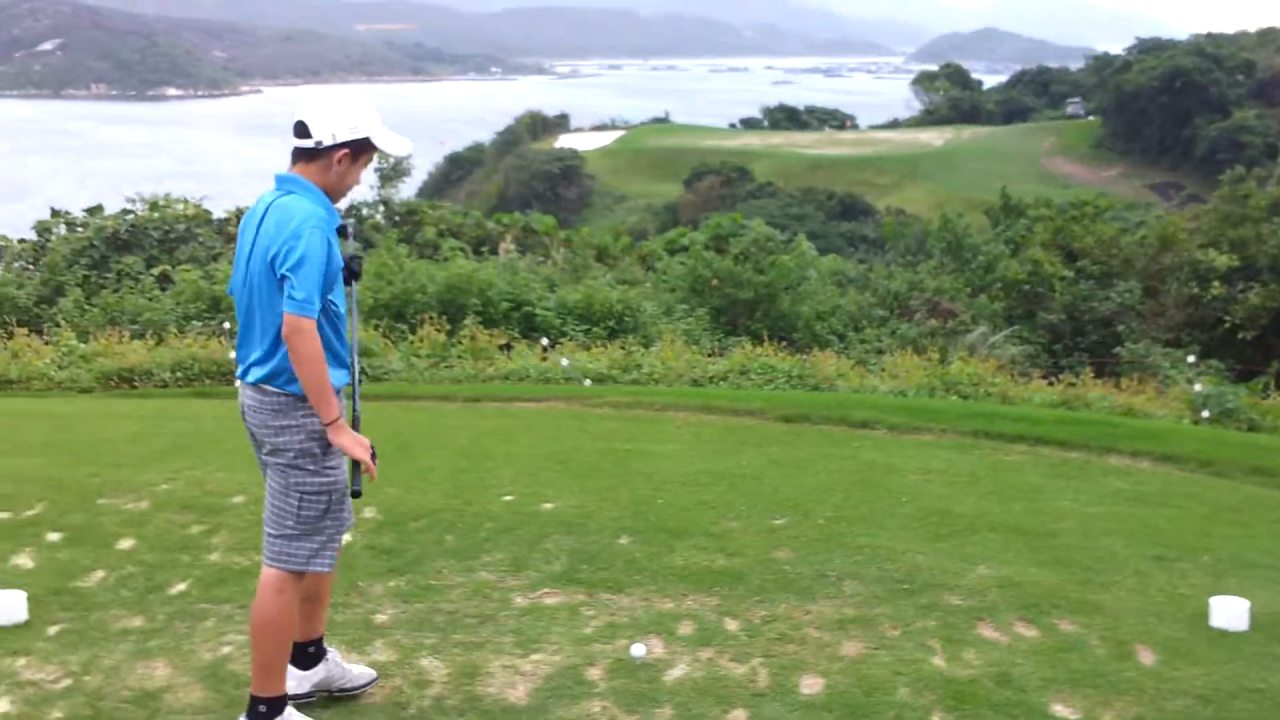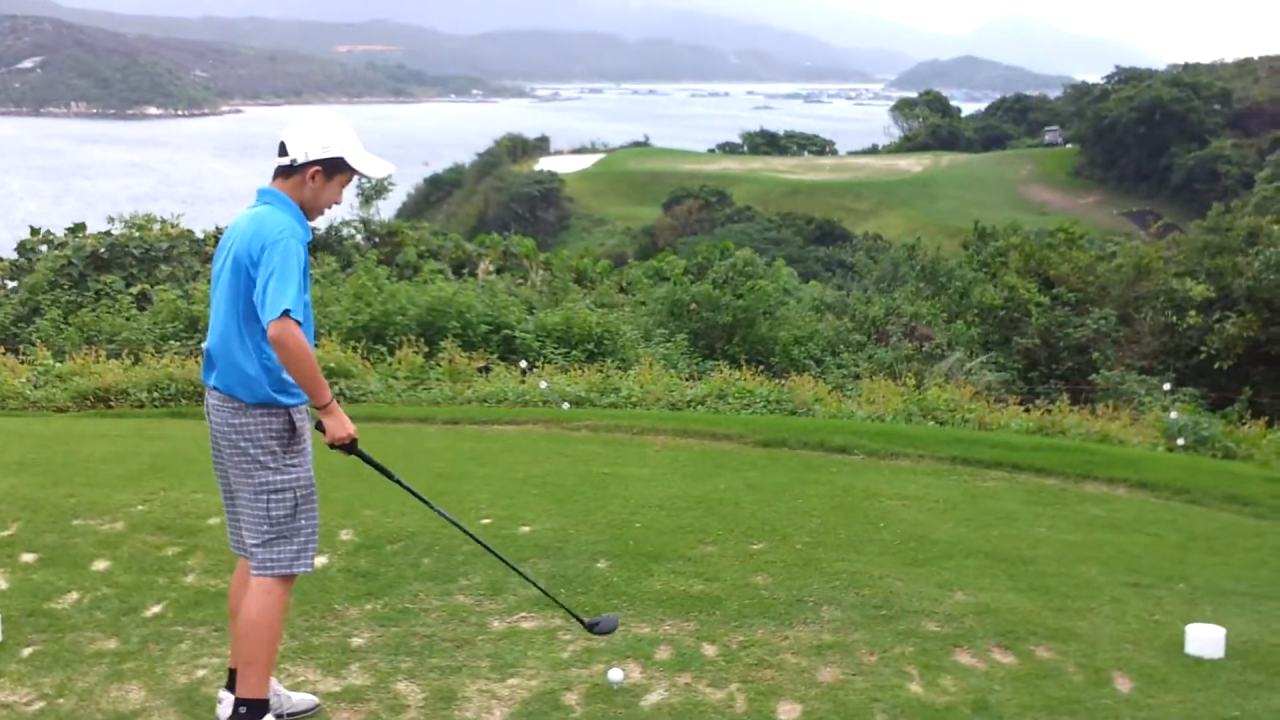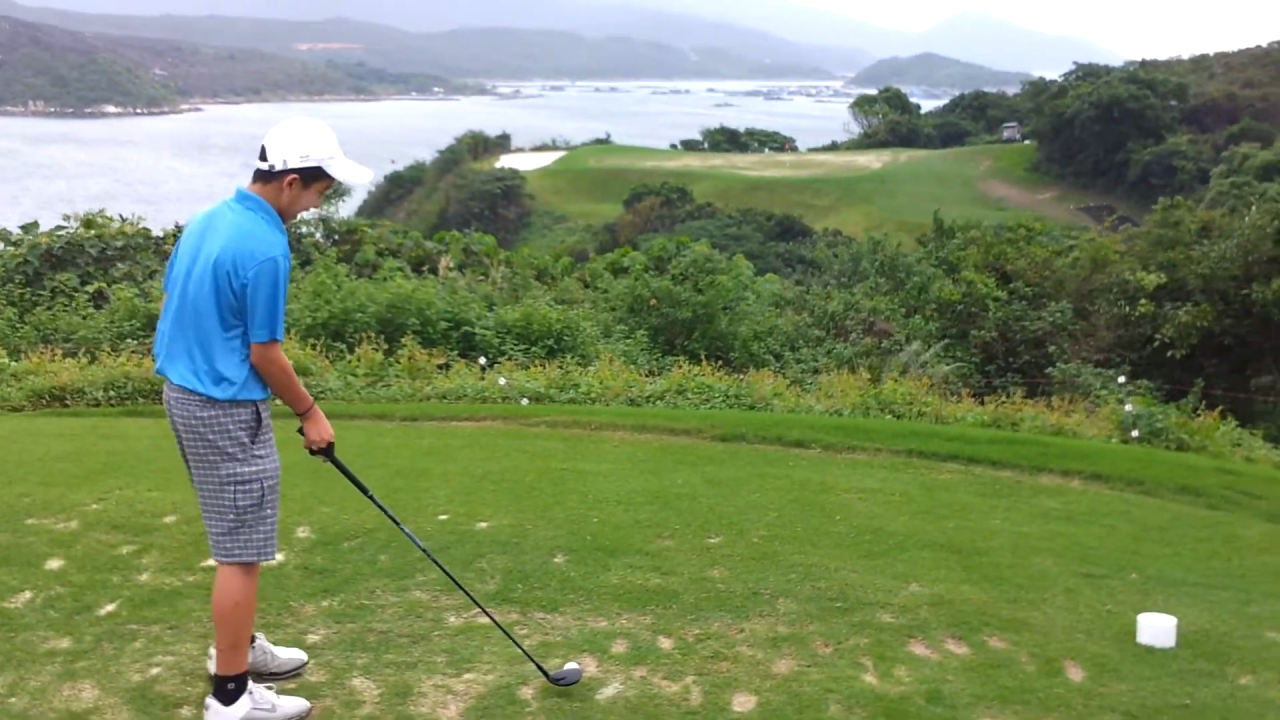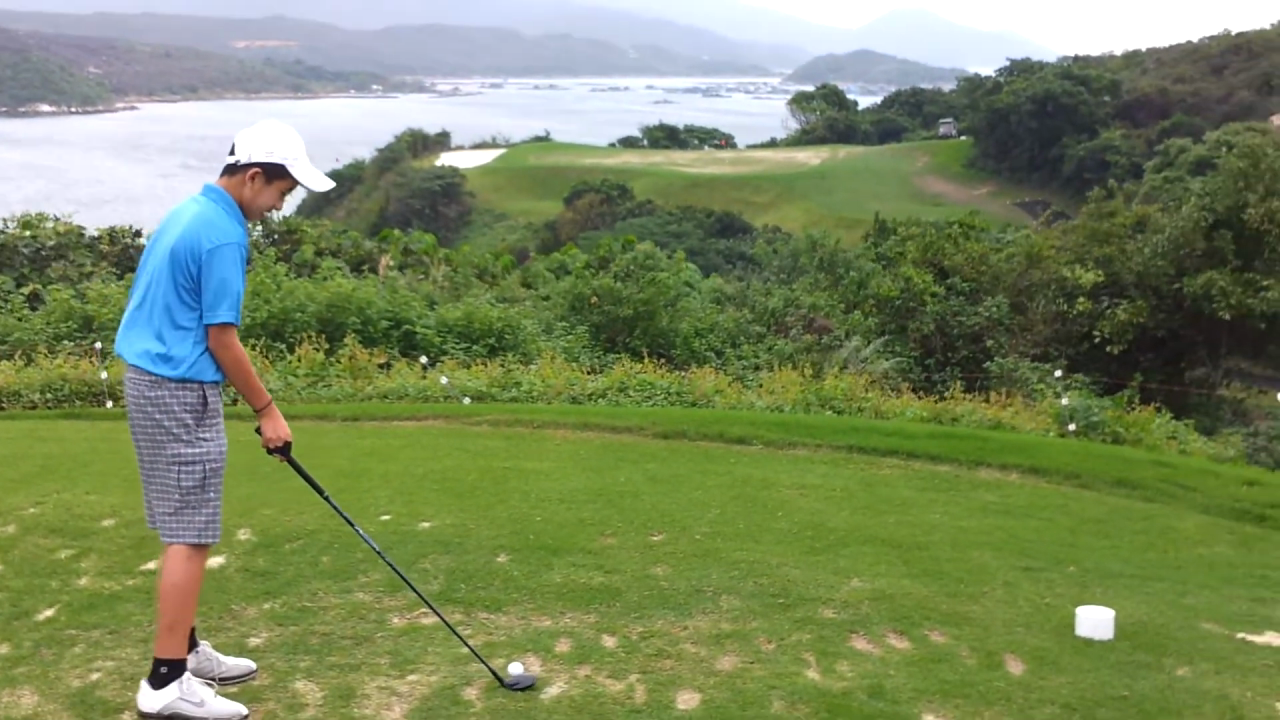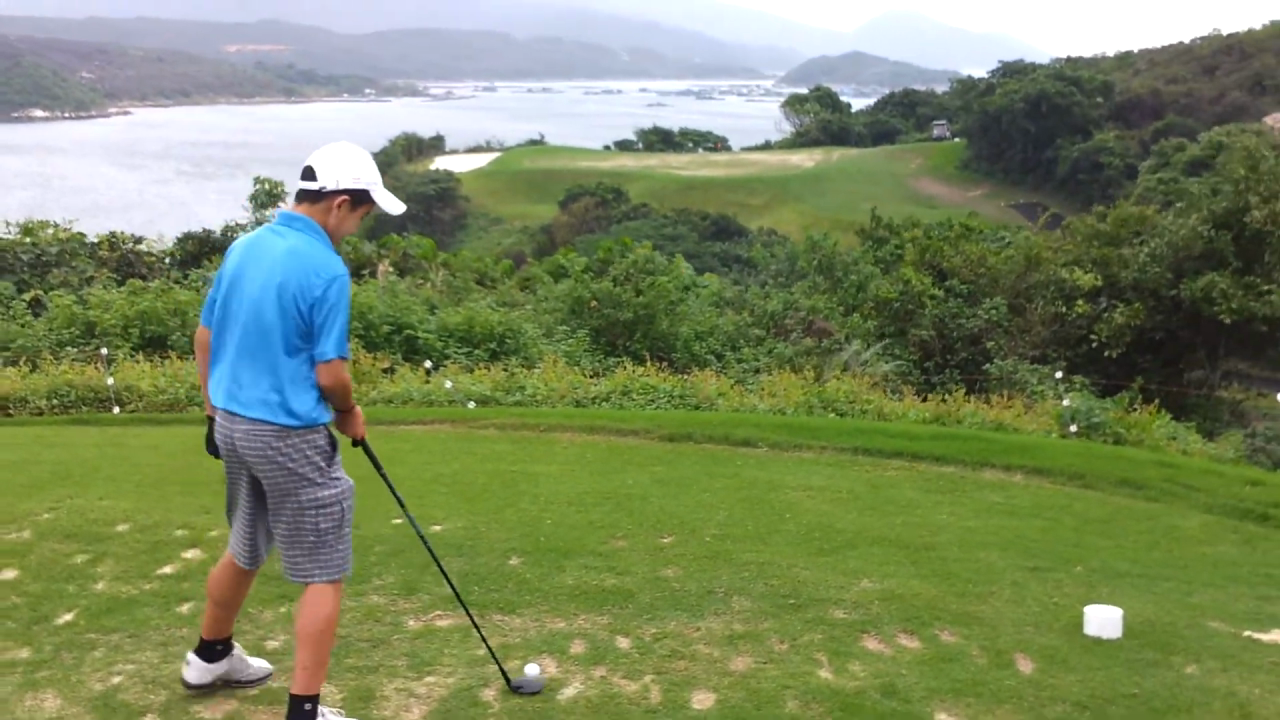
dt=0.7s
person 1, frame 1
left shoulder: (262, 210)
right shoulder: (311, 223)
right elbow: (298, 330)
right wrist: (336, 425)
left hip: (268, 394)
right hip: (298, 406)
left knee: (320, 537)
right knee: (291, 558)
left ankle: (309, 661)
person 1, frame 2
left shoulder: (247, 223)
right shoulder: (281, 233)
right elbow: (282, 330)
right wrist: (329, 407)
left hip: (231, 404)
right hip: (265, 415)
left knee: (255, 557)
right knee: (276, 566)
person 1, frame 3
left shoulder: (207, 219)
right shoulder: (265, 248)
left elbow: (172, 302)
right elbow: (264, 355)
right wrist: (310, 414)
left hip: (186, 392)
right hip: (226, 408)
left knee: (239, 537)
right knee: (241, 550)
left ankle: (239, 646)
person 1, frame 4
left shoulder: (185, 212)
right shoulder: (223, 234)
right elbow: (222, 341)
right wrist: (267, 410)
left hip: (149, 381)
right hip: (179, 393)
left knee: (183, 528)
right knee: (191, 536)
left ankle: (182, 648)
person 1, frame 5
left shoulder: (246, 245)
right shoulder: (326, 269)
left elbow: (206, 338)
right elbow: (330, 374)
left wrist: (218, 415)
right wrist: (350, 415)
left hip: (233, 424)
right hip: (290, 436)
left knee: (248, 546)
right knee: (323, 575)
left ankle: (211, 655)
